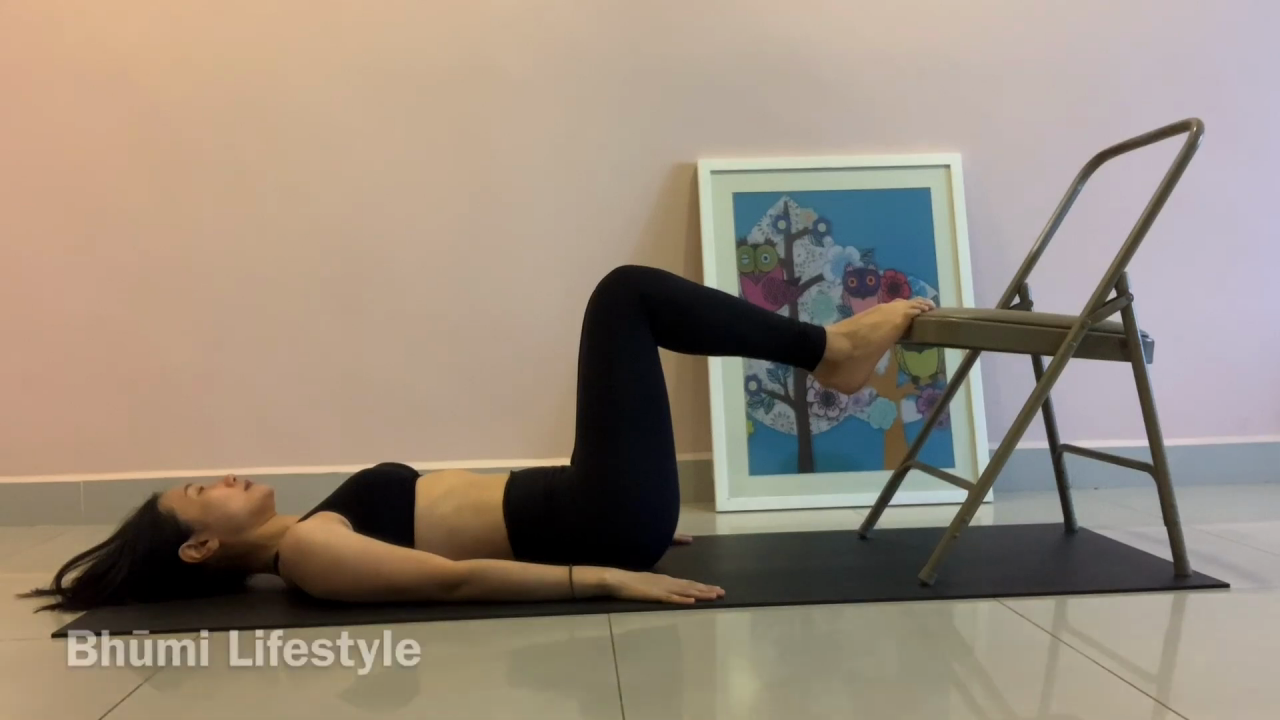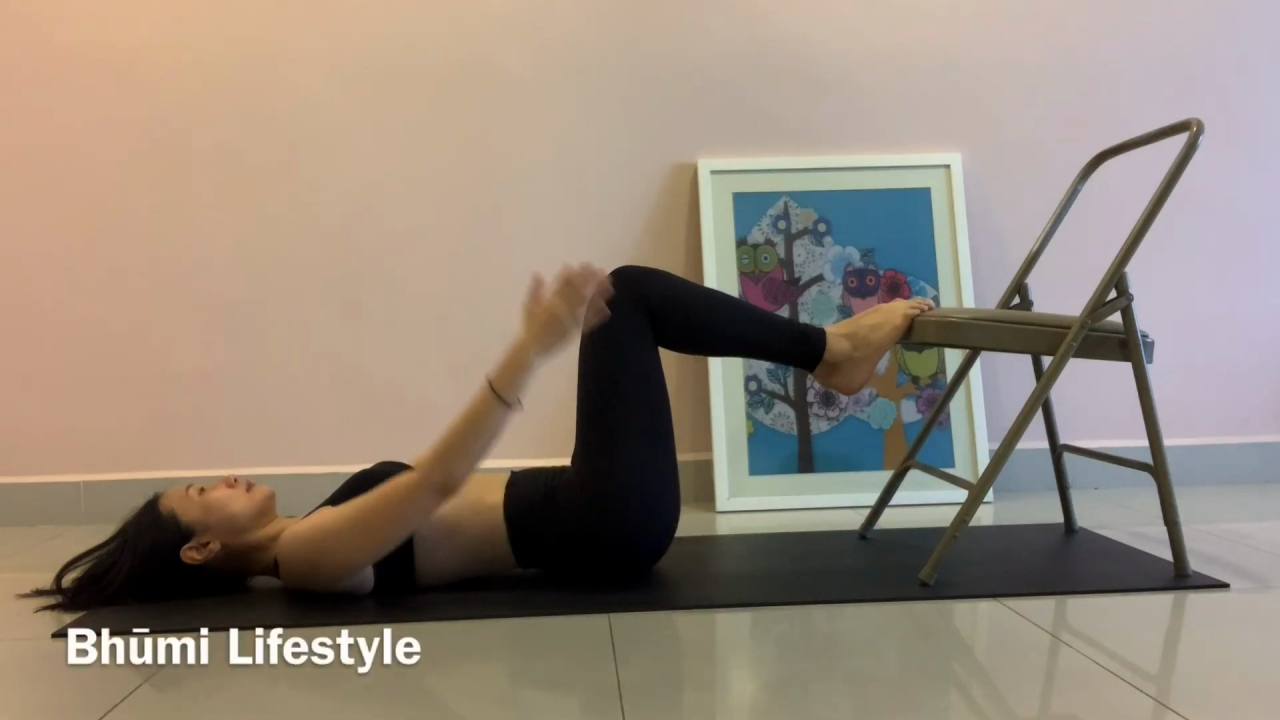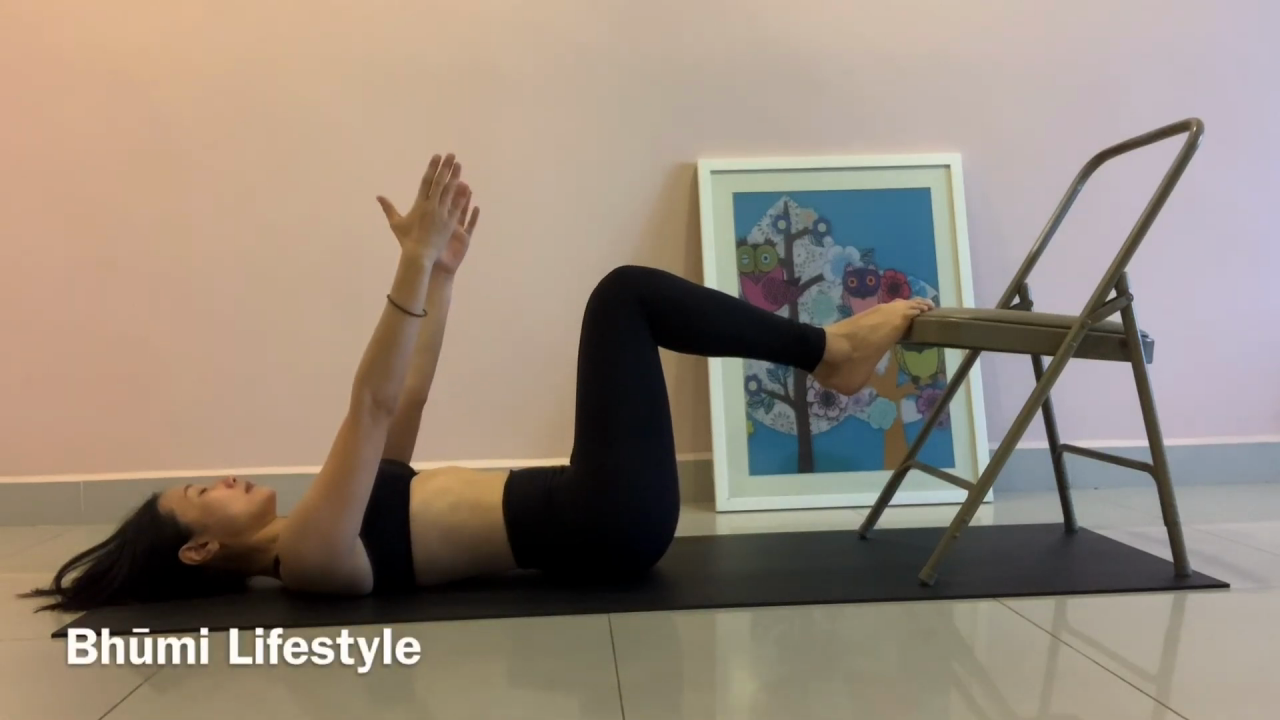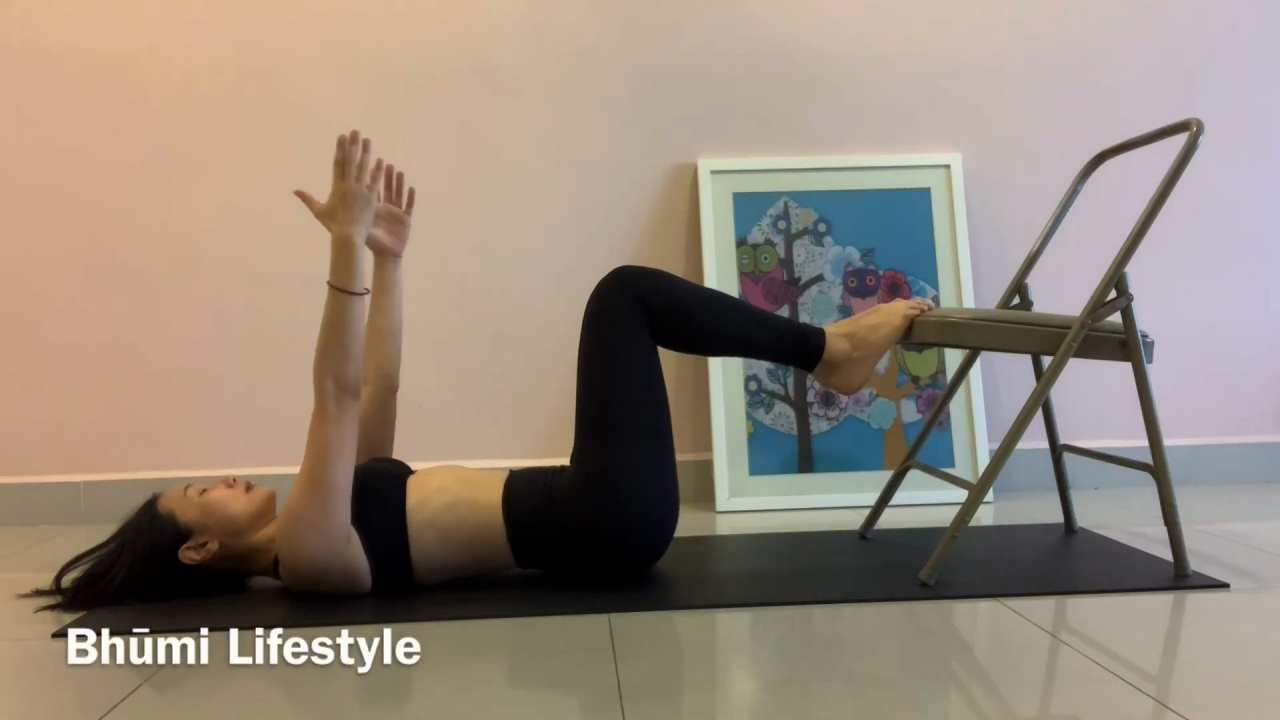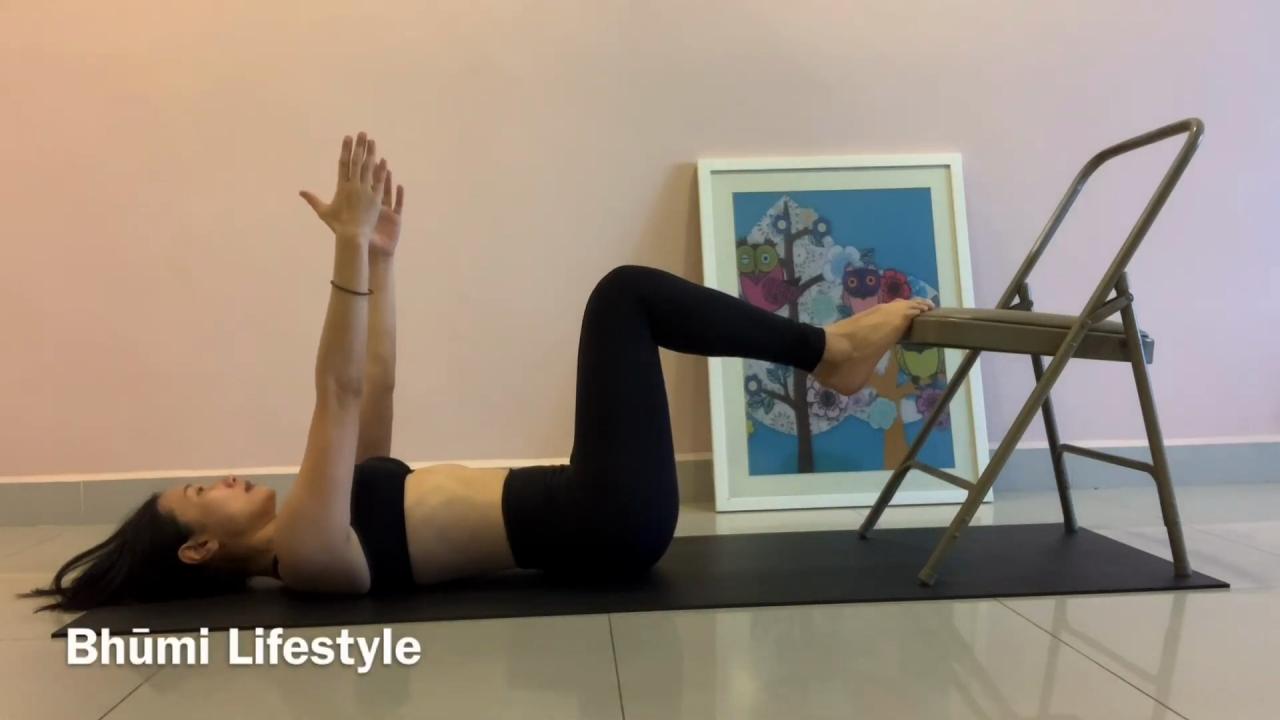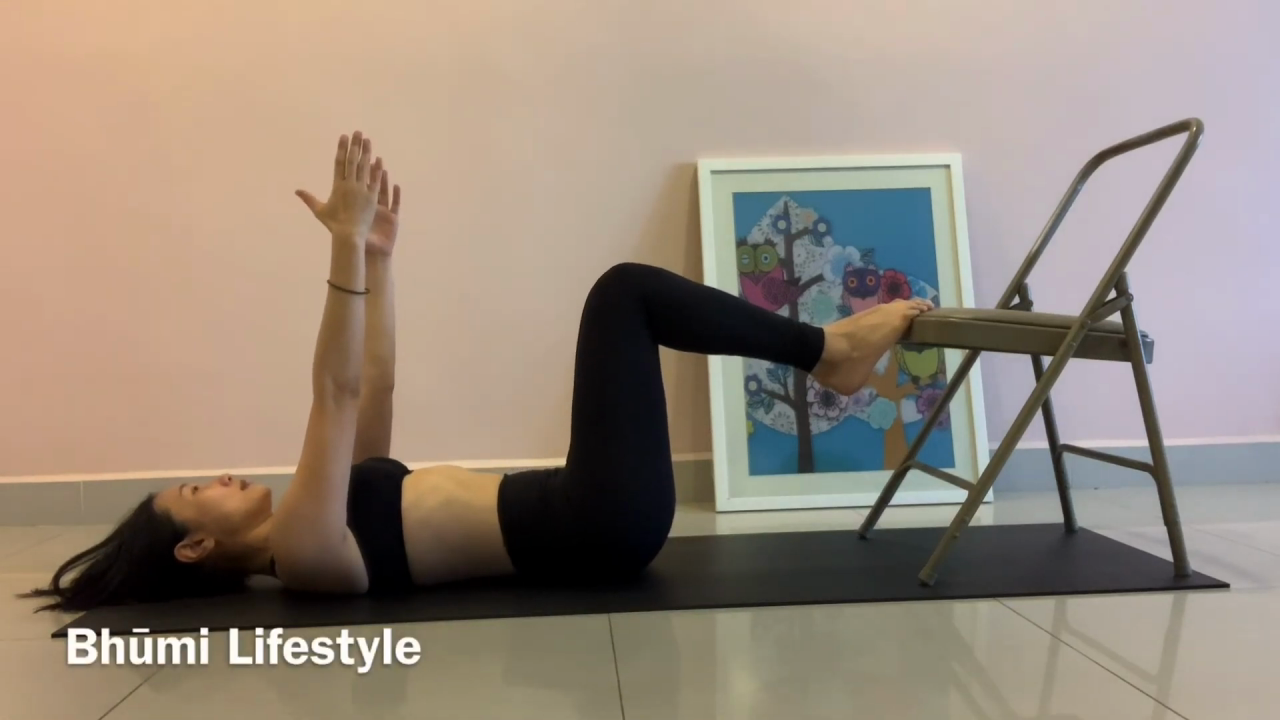
dt=0.5s
person 1, frame 1
left shoulder: (317, 534)
right shoulder: (306, 554)
right elbow: (452, 581)
right wrist: (607, 578)
left hip: (593, 510)
right hip: (604, 522)
left knee: (631, 296)
right knee: (624, 295)
left ankle: (826, 352)
right ankle: (829, 347)
person 1, frame 2
left shoulder: (314, 535)
right shoulder: (306, 555)
left elbow: (433, 484)
right elbow: (437, 486)
left wrist: (534, 350)
right wrist: (528, 351)
left hip: (584, 514)
right hip: (604, 525)
left knee: (623, 310)
right knee: (624, 299)
left ankle: (824, 353)
right ankle: (829, 347)
person 1, frame 3
left shoulder: (319, 535)
right shoulder: (311, 555)
left elbow: (405, 403)
right elbow: (369, 405)
left wrist: (440, 274)
right wrist: (412, 261)
left hip: (598, 516)
right hip: (606, 524)
left knee: (629, 296)
right knee: (621, 295)
left ankle: (825, 352)
right ankle: (827, 348)
person 1, frame 4
left shoulder: (324, 531)
right shoulder: (307, 555)
left elbow: (377, 390)
right elbow: (338, 394)
left wrist: (385, 260)
right wrist: (343, 245)
left hip: (594, 517)
right hip: (606, 524)
left knee: (629, 296)
right knee: (623, 295)
left ankle: (823, 352)
right ankle: (826, 347)
person 1, frame 5
left shoulder: (326, 528)
right shoulder: (307, 554)
left elbow: (374, 386)
right elbow: (338, 393)
left wrist: (378, 257)
right wrist: (348, 244)
left hip: (596, 517)
right hip: (605, 523)
left knee: (630, 297)
right knee: (622, 294)
left ankle: (824, 353)
right ankle: (826, 349)
person 1, frame 6
left shoulder: (320, 528)
right shoulder: (305, 552)
left elbow: (373, 387)
right elbow: (336, 394)
left wrist: (376, 258)
right wrist: (345, 245)
left hip: (588, 519)
right hip: (598, 525)
left knee: (629, 296)
right knee: (623, 292)
left ankle: (823, 351)
right ankle: (825, 347)
